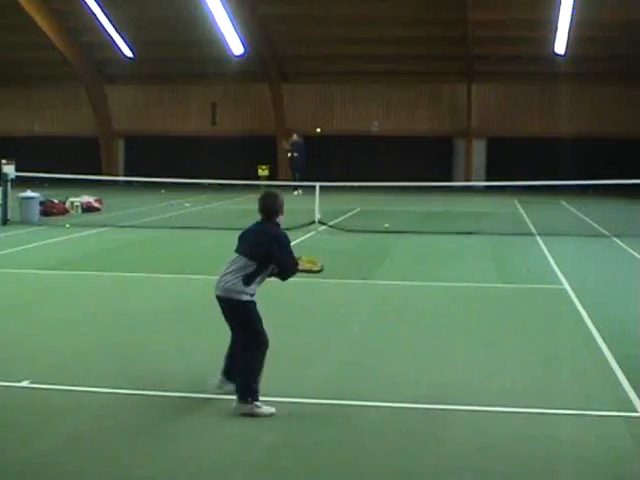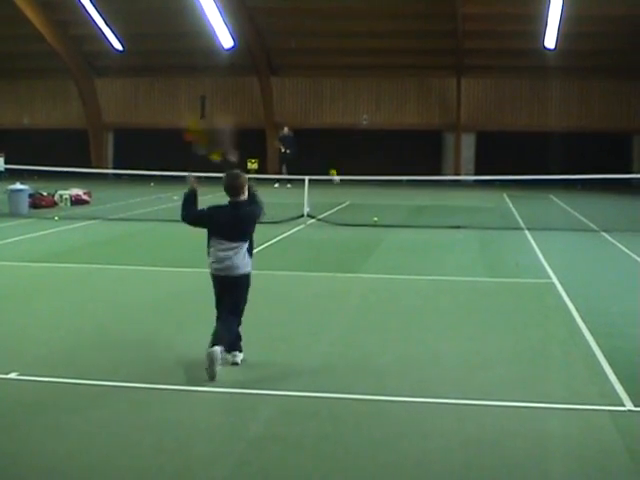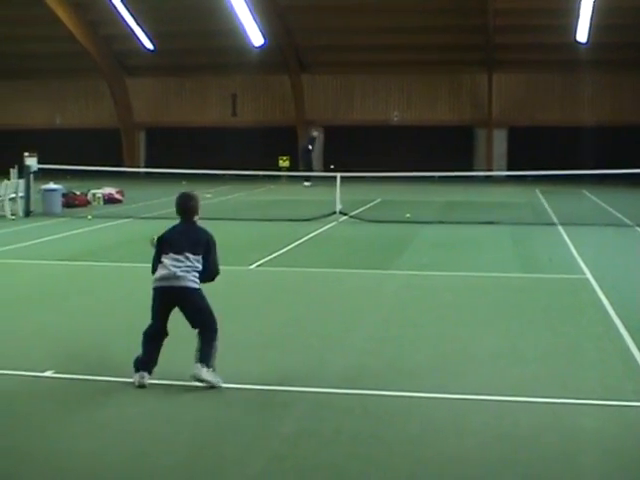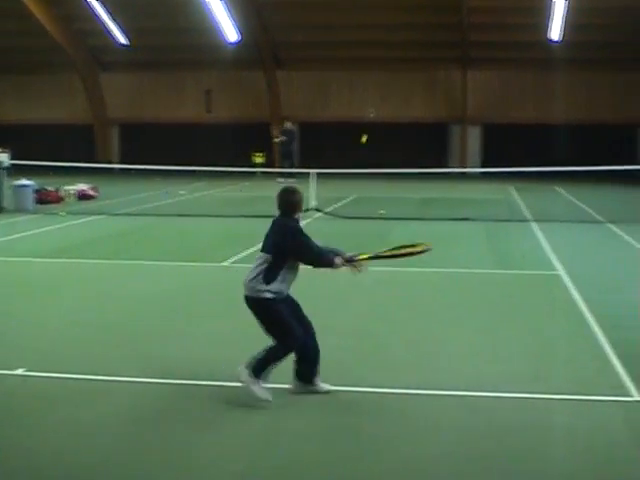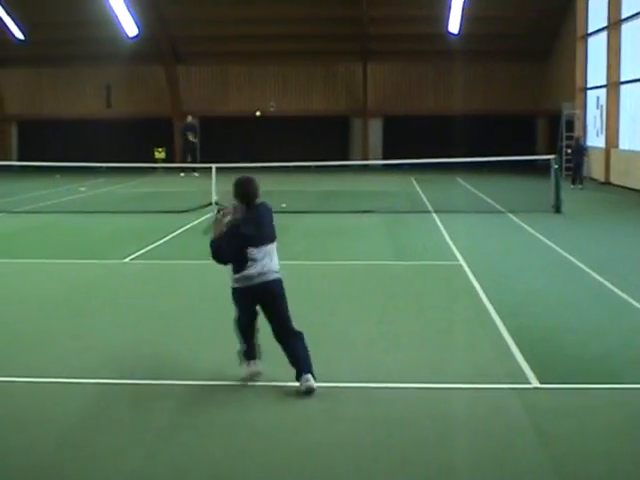
dt=1s
person 1, frame 1
left shoulder: (250, 232)
right shoulder: (278, 236)
right elbow: (288, 268)
left wrist: (273, 268)
right wrist: (286, 266)
left hip: (224, 289)
right hip: (238, 294)
left knee: (243, 336)
right knee: (257, 343)
left ankle: (229, 378)
right ankle: (247, 401)
person 1, frame 2
left shoulder: (215, 213)
right shoulder: (250, 212)
left elbow: (188, 216)
left wrist: (191, 192)
right wrist: (249, 189)
left hip: (218, 270)
right hip: (240, 272)
left knee: (224, 313)
right knee: (232, 315)
left ankle: (233, 350)
right ankle: (218, 348)
person 1, frame 3
left shoulder: (165, 236)
right shoulder: (205, 237)
left elbow: (156, 265)
right elbow: (212, 273)
left hip: (161, 285)
right hip: (187, 286)
left knee: (156, 330)
right knee: (208, 327)
left ankle: (142, 372)
right ankle: (203, 367)
person 1, frame 4
left shoulder: (283, 227)
right shoulder: (288, 229)
left elbow: (310, 250)
right elbow: (313, 255)
left wrist: (344, 258)
right wrist: (336, 260)
left hip: (273, 291)
right hip: (260, 294)
left knee: (305, 330)
right knee: (293, 337)
left ankle: (306, 380)
right ankle: (252, 372)
person 1, frame 5
left shoulder: (236, 225)
right shoulder: (265, 211)
left elbow: (222, 257)
left wrist: (217, 233)
left hip: (244, 286)
right hip: (271, 282)
left knee: (245, 323)
right knee: (288, 332)
left ankle: (251, 361)
right ankle: (306, 375)
